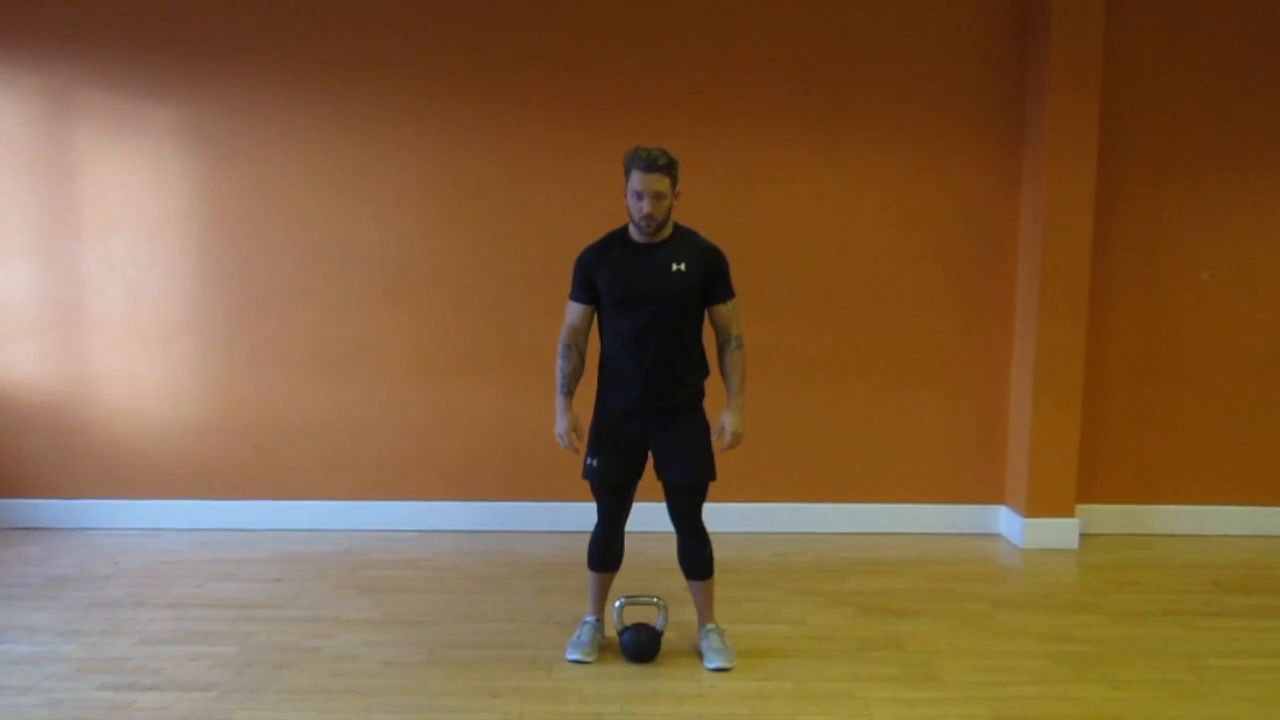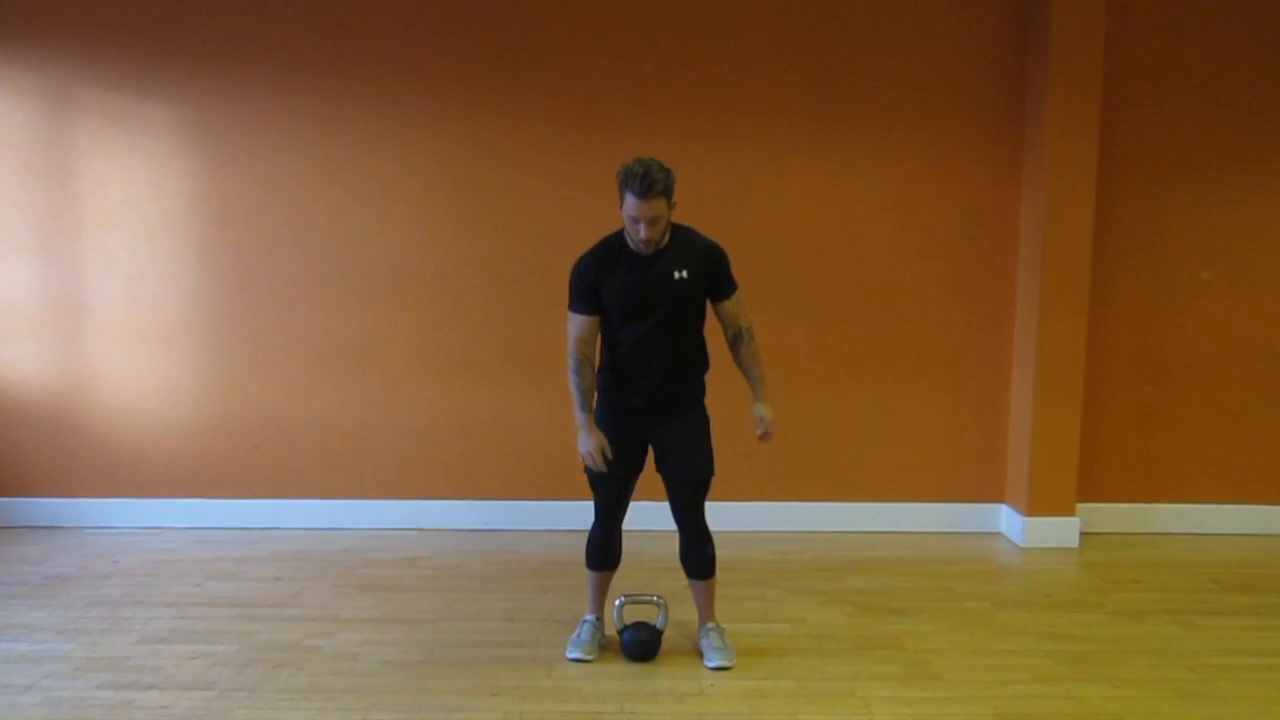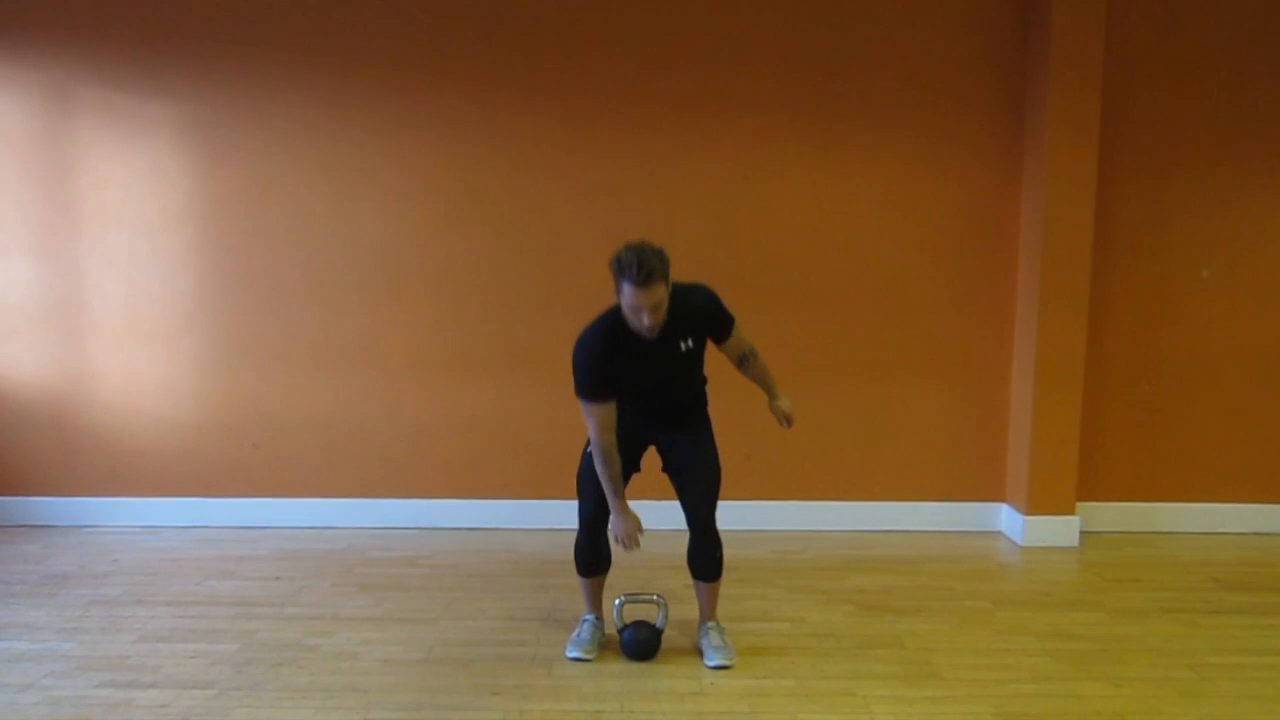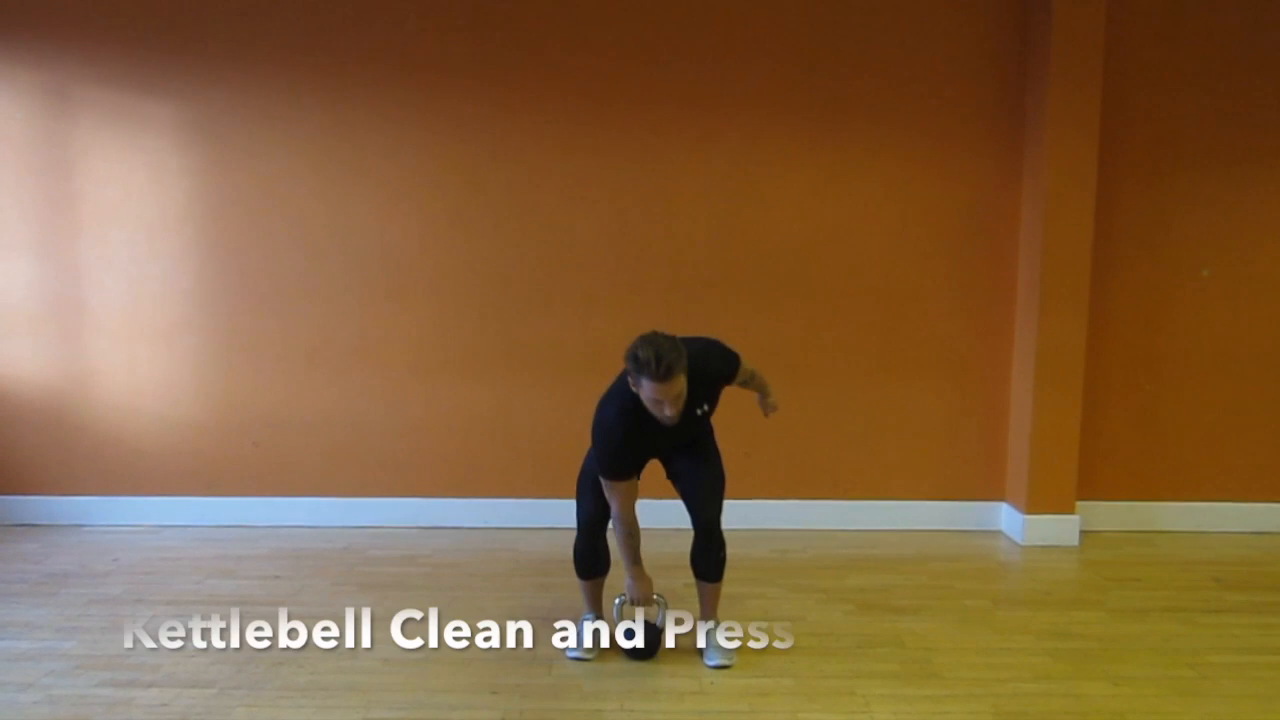
dt=0.3s
person 1, frame 1
left shoulder: (703, 256)
right shoulder: (597, 257)
left elbow: (729, 333)
right elbow: (573, 335)
left wrist: (734, 405)
right wrist: (564, 405)
left hip: (682, 415)
right hip: (616, 416)
left knee: (688, 522)
right knee: (609, 520)
left ankle: (708, 628)
right ankle: (593, 621)
person 1, frame 2
left shoulder: (703, 254)
right shoulder: (593, 264)
left elbow: (737, 325)
right elbow: (580, 347)
left wrist: (759, 397)
right wrist: (585, 424)
left hip: (683, 412)
right hip: (618, 412)
left knee: (690, 518)
right knee: (607, 517)
left ankle: (708, 626)
right ankle: (593, 620)
person 1, frame 3
left shoulder: (700, 304)
right shoulder: (595, 343)
left elbow: (740, 349)
right elbow: (602, 434)
left wrist: (774, 394)
right wrist: (619, 508)
left hip: (686, 417)
right hip: (624, 419)
left knee: (703, 517)
right knee: (592, 515)
left ankle: (709, 625)
right ankle: (592, 619)
person 1, frame 4
left shoulder: (709, 360)
right shoulder: (615, 420)
left elbow: (743, 372)
right elbow: (622, 510)
left wrist: (765, 393)
right wrist: (635, 574)
left hip: (691, 436)
right hip: (628, 439)
left knee: (707, 520)
right knee: (590, 519)
left ankle: (709, 625)
right ankle: (592, 619)
